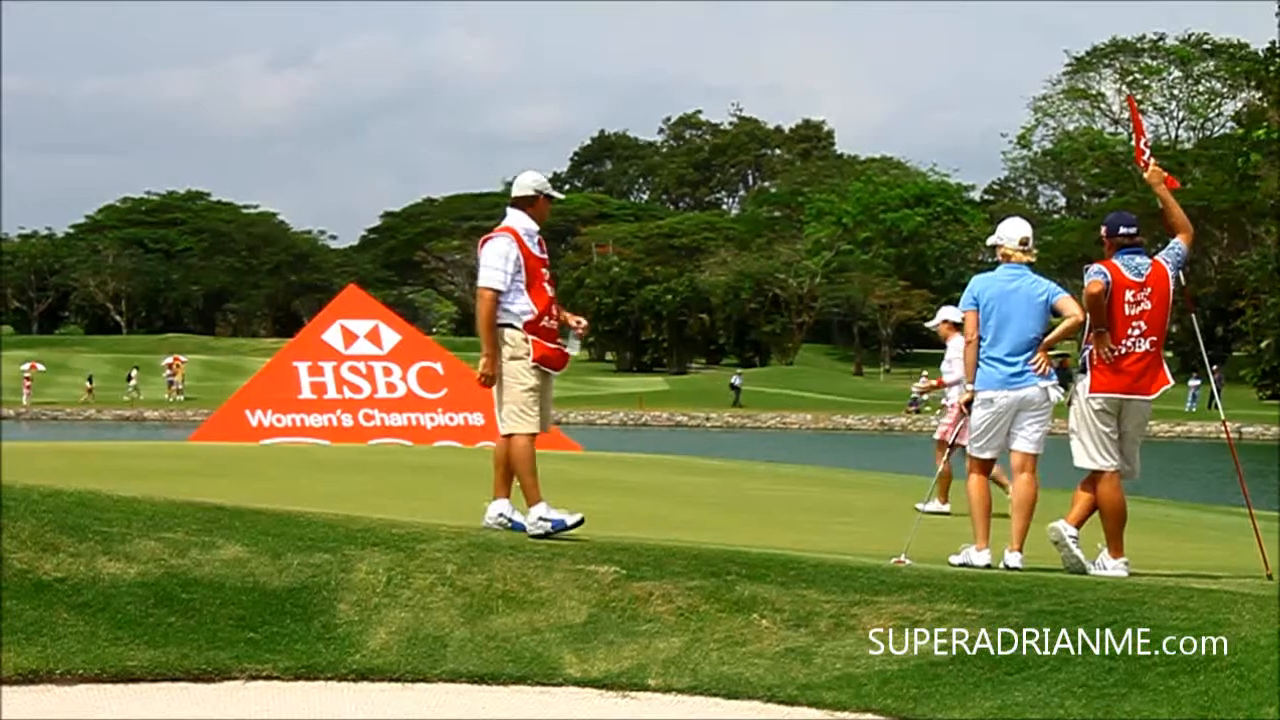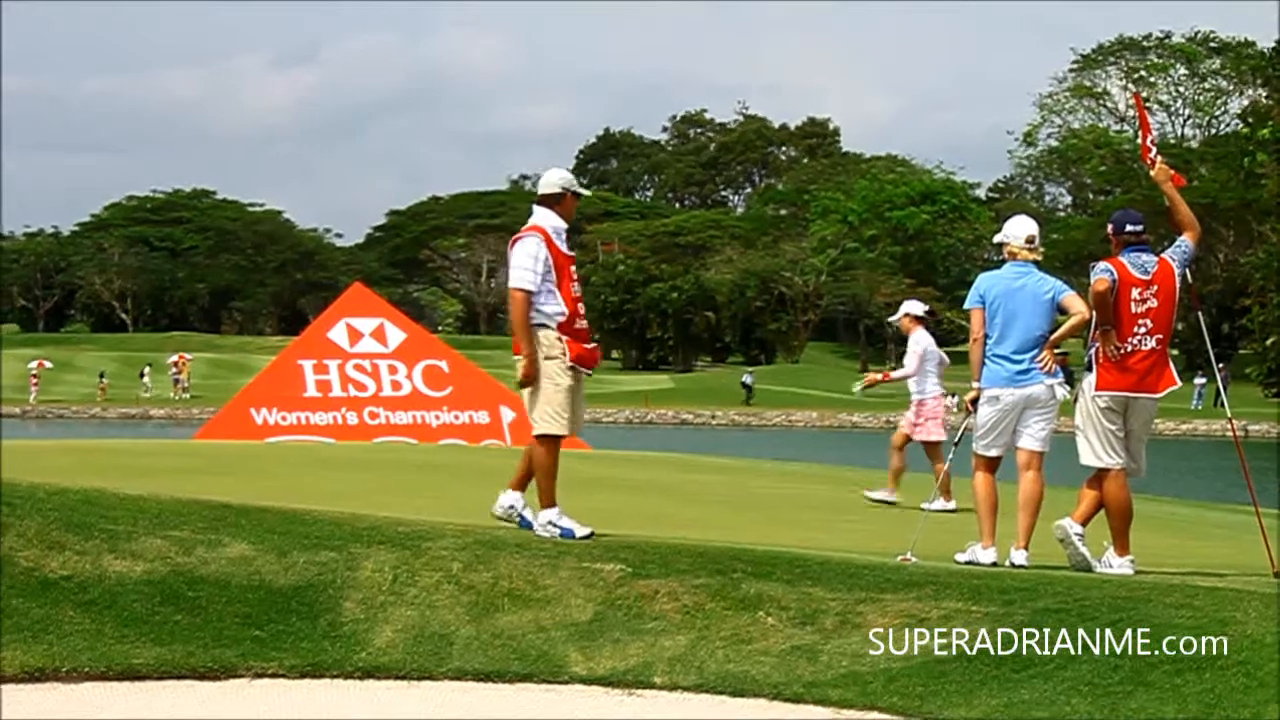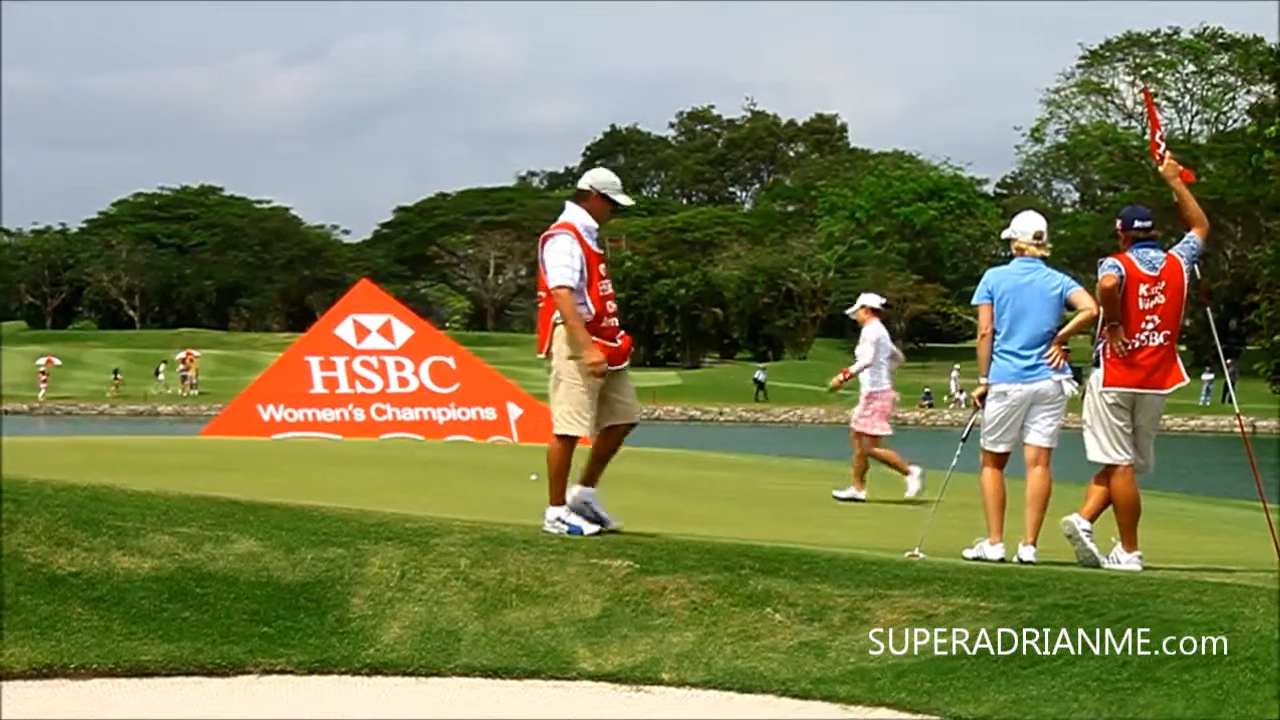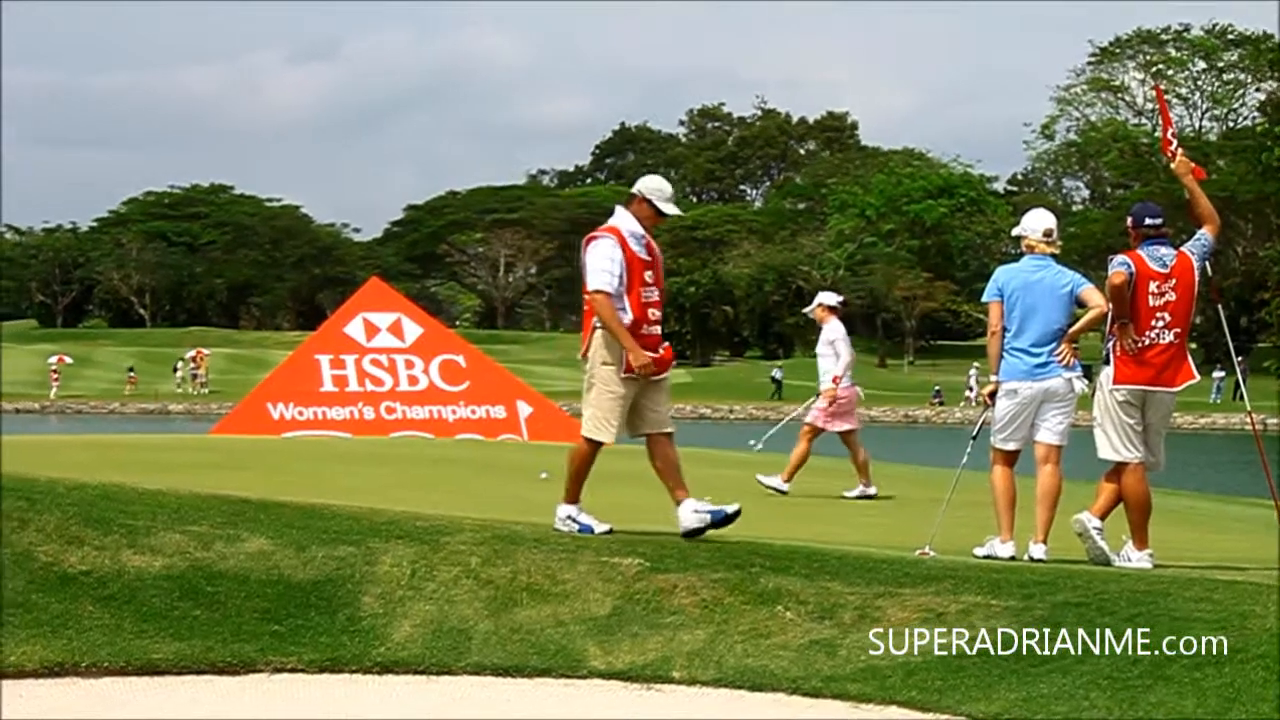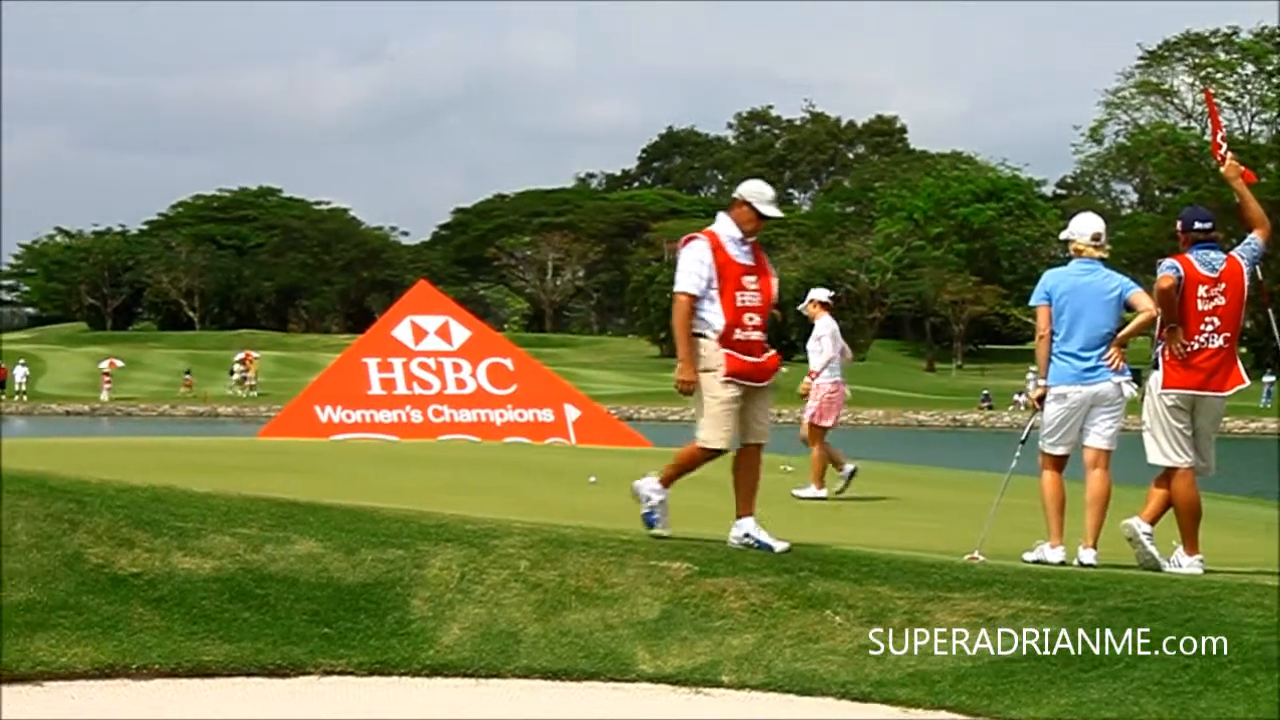
dt=0.3s
person 1, frame 1
left shoulder: (1103, 270)
right shoulder: (1164, 267)
left elbow: (1094, 292)
right elbow: (1185, 233)
left wrist: (1099, 330)
right wrist: (1160, 187)
left hip: (1102, 383)
right hip: (1143, 388)
left knee: (1106, 469)
right knee: (1113, 469)
left ankle: (1115, 558)
right ankle: (1070, 524)
person 1, frame 2
left shoulder: (1109, 267)
right shoulder: (1170, 266)
left elbow: (1100, 290)
right elbow: (1192, 231)
left wrist: (1106, 328)
right wrist: (1166, 184)
left hip: (1107, 381)
right hip: (1148, 386)
left knee: (1112, 467)
right knee: (1117, 467)
left ankle: (1121, 556)
right ankle: (1077, 523)
person 1, frame 3
left shoulder: (1117, 263)
right shoulder: (1178, 262)
left elbow: (1107, 285)
right elbow: (1200, 227)
left wrist: (1112, 324)
right wrist: (1175, 180)
left hip: (1114, 377)
right hip: (1157, 381)
left knee: (1119, 463)
right knee: (1127, 463)
left ankle: (1129, 552)
right ankle: (1084, 518)
person 1, frame 4
left shoulder: (1127, 261)
right shoulder: (1189, 260)
left elbow: (1116, 283)
right elbow: (1212, 224)
left wrist: (1123, 323)
right wrist: (1186, 177)
left hip: (1125, 374)
right hip: (1167, 379)
left knee: (1130, 461)
right knee: (1137, 460)
left ankle: (1140, 550)
right ankle: (1096, 516)
person 1, frame 5
left shoulder: (1176, 265)
right shoulder: (1239, 264)
left elbow: (1164, 285)
right elbow: (1262, 228)
left wrist: (1172, 326)
right wrist: (1236, 181)
left hip: (1174, 379)
right hip: (1217, 383)
left knee: (1180, 466)
right knee: (1188, 465)
left ankle: (1191, 555)
right ankle: (1145, 521)
person 2, frame 1
left shoulder: (534, 241)
right shoulder: (504, 241)
right elbow: (486, 299)
left wrist: (567, 318)
right wrist: (489, 355)
left hip: (538, 348)
right hip: (517, 345)
left knee: (513, 429)
right knee: (521, 429)
left ankle: (499, 507)
right ankle: (537, 512)
person 2, frame 2
left shoulder: (556, 238)
right shoulder: (534, 240)
right elbow: (518, 300)
left wrist: (584, 340)
right wrist: (527, 356)
left hip: (567, 347)
right hip: (547, 345)
left knee: (555, 431)
right knee: (550, 430)
left ankle: (511, 498)
right ankle: (548, 515)
person 2, frame 3
left shoulder: (589, 236)
right shoulder: (564, 238)
right elbow: (562, 298)
right wrist: (588, 347)
left hip: (606, 346)
right hip: (576, 346)
left knee: (623, 418)
right knee: (569, 430)
left ankle: (584, 492)
right ankle: (556, 511)
person 2, frame 4
left shoulder: (647, 245)
right shoulder: (607, 241)
right elbow: (600, 302)
right wrist: (632, 349)
left hip: (647, 352)
right hip: (616, 350)
left knee: (660, 432)
right knee: (595, 433)
left ankle: (688, 509)
right ankle: (568, 510)
person 2, frame 5
left shoulder: (757, 255)
right shoulder: (702, 247)
right elbow: (682, 305)
left wrist: (767, 359)
right wrist: (685, 362)
left hip: (751, 361)
right hip: (716, 355)
left knee: (752, 443)
right knee: (714, 442)
left ankle: (745, 525)
right ankle: (655, 487)
person 3, frame 1
left shoulder: (979, 284)
right shoulder: (1045, 287)
left elbow: (971, 339)
right elbow: (1076, 316)
left wrist: (969, 386)
right wrist: (1045, 345)
left hip: (992, 387)
right hip: (1035, 386)
left knee: (978, 469)
right knee: (1025, 469)
left ankle: (980, 549)
right ankle: (1015, 552)
person 3, frame 2
left shoulder: (985, 282)
right shoulder: (1050, 285)
left elbow: (977, 337)
right elbow: (1082, 313)
left wrist: (975, 384)
right wrist: (1051, 343)
left hip: (998, 385)
right hip: (1040, 385)
left knee: (984, 466)
right knee: (1030, 466)
left ankle: (986, 547)
right ankle: (1020, 550)
person 3, frame 3
left shoulder: (993, 278)
right shoulder: (1058, 280)
left elbow: (984, 333)
right elbow: (1090, 309)
left wrist: (983, 380)
right wrist: (1059, 339)
left hip: (1006, 381)
right hip: (1049, 380)
left knee: (992, 462)
right knee: (1038, 463)
left ankle: (994, 543)
right ankle: (1028, 545)
person 3, frame 4
left shoulder: (1004, 275)
right shoulder: (1069, 278)
left elbow: (995, 330)
right elbow: (1101, 306)
left wrist: (993, 377)
right wrist: (1070, 336)
left hip: (1016, 378)
right hip: (1059, 378)
left knee: (1002, 460)
right knee: (1049, 460)
left ankle: (1005, 541)
right ankle: (1040, 544)
person 3, frame 5
left shoulder: (1052, 279)
right shoulder: (1117, 281)
left elbow: (1043, 334)
right elbow: (1149, 310)
left wrist: (1041, 381)
right wrist: (1119, 341)
left hip: (1065, 383)
right hip: (1108, 383)
left knee: (1051, 465)
right knee: (1098, 465)
left ankle: (1054, 546)
right ankle: (1089, 548)
person 4, frame 1
left shoulder: (955, 345)
right shoulder: (960, 345)
left elbow: (961, 376)
right elbow: (964, 374)
left wrist: (936, 384)
left hip: (959, 407)
right hip: (963, 406)
left knee: (941, 454)
left ankle: (941, 502)
right ankle: (1010, 487)
person 4, frame 2
left shoulder: (917, 339)
right shoulder: (926, 338)
left elbow: (911, 370)
right elbow: (944, 361)
left wrist: (881, 377)
left hip: (926, 402)
right hip: (922, 402)
left knee: (934, 454)
right knee: (896, 444)
left ankle: (946, 499)
right ankle: (891, 491)
person 4, frame 3
left shoulder: (870, 330)
right shoulder: (880, 331)
left elbow: (867, 360)
right elbow: (899, 358)
left wrist: (843, 376)
left hip: (874, 395)
right hip: (875, 393)
left knee: (870, 448)
right knee: (859, 444)
left ankle: (910, 471)
right ankle: (857, 488)
person 4, frame 4
left shoulder: (833, 329)
right shoulder: (834, 328)
left elbow: (847, 358)
right elbow: (849, 357)
left wrist: (833, 385)
left hip: (836, 392)
right hip: (840, 392)
left knee: (805, 436)
right knee: (851, 442)
left ankle: (784, 480)
right ankle: (866, 485)
person 4, frame 5
left shoulder: (824, 325)
right shoulder: (830, 325)
left elbow: (829, 355)
right elbow: (847, 353)
left wrist: (809, 377)
left hip: (826, 388)
right hip: (826, 387)
left knee: (815, 439)
right knee: (808, 435)
left ankle: (818, 487)
right ankle: (844, 468)
